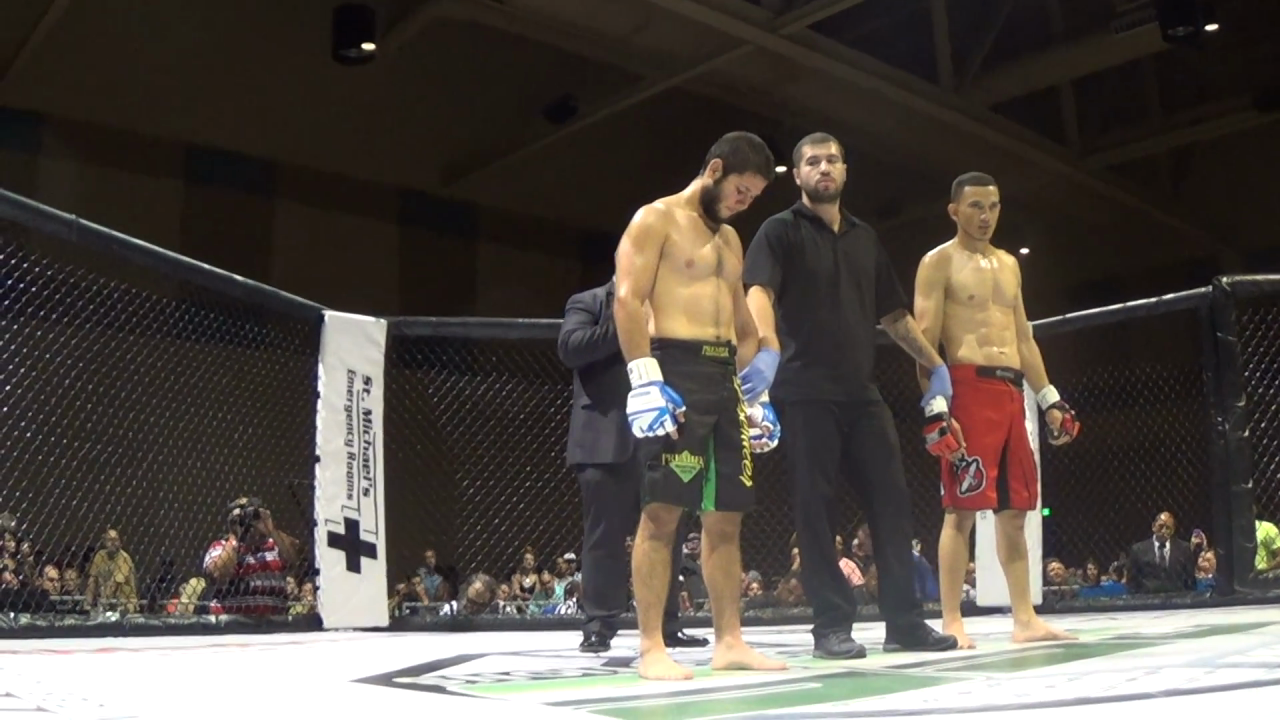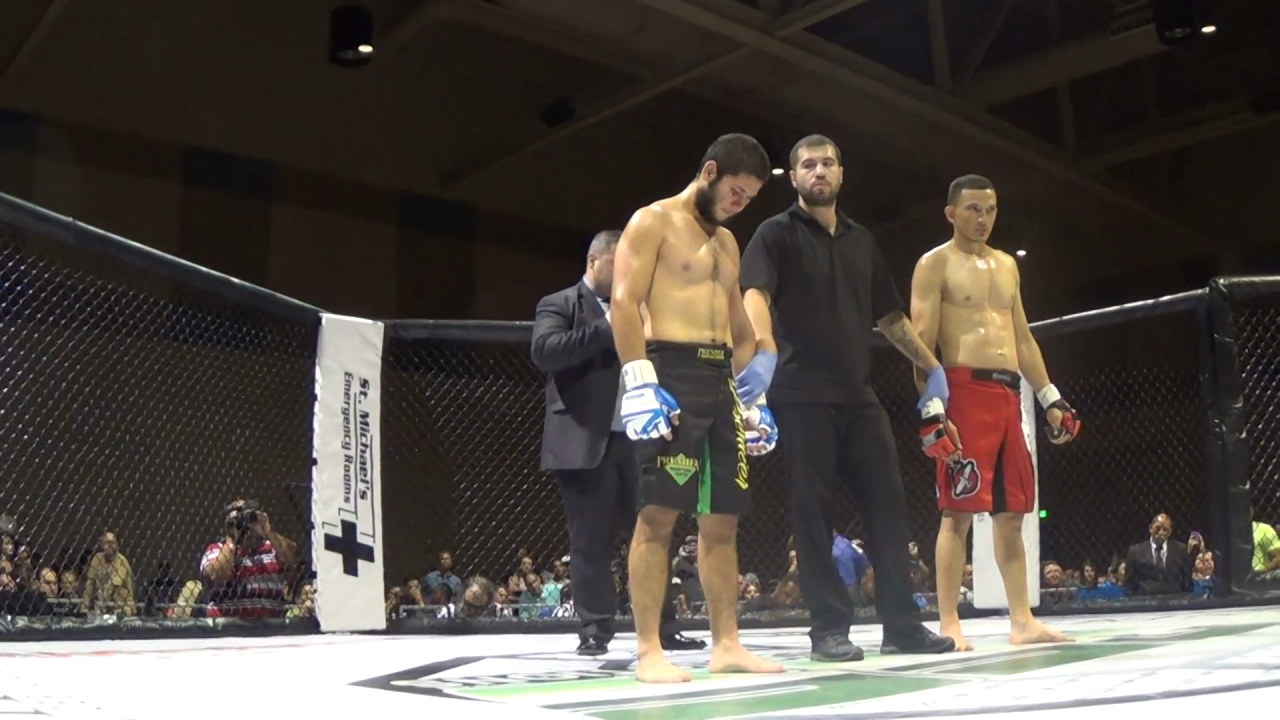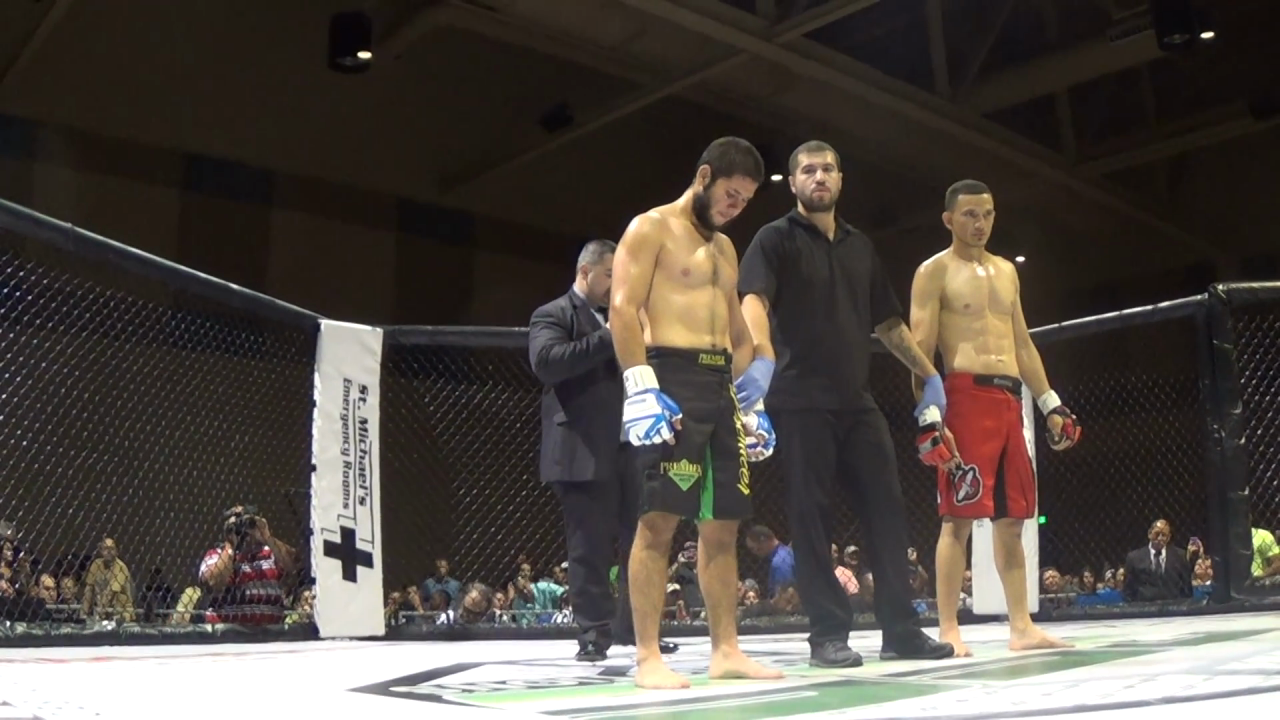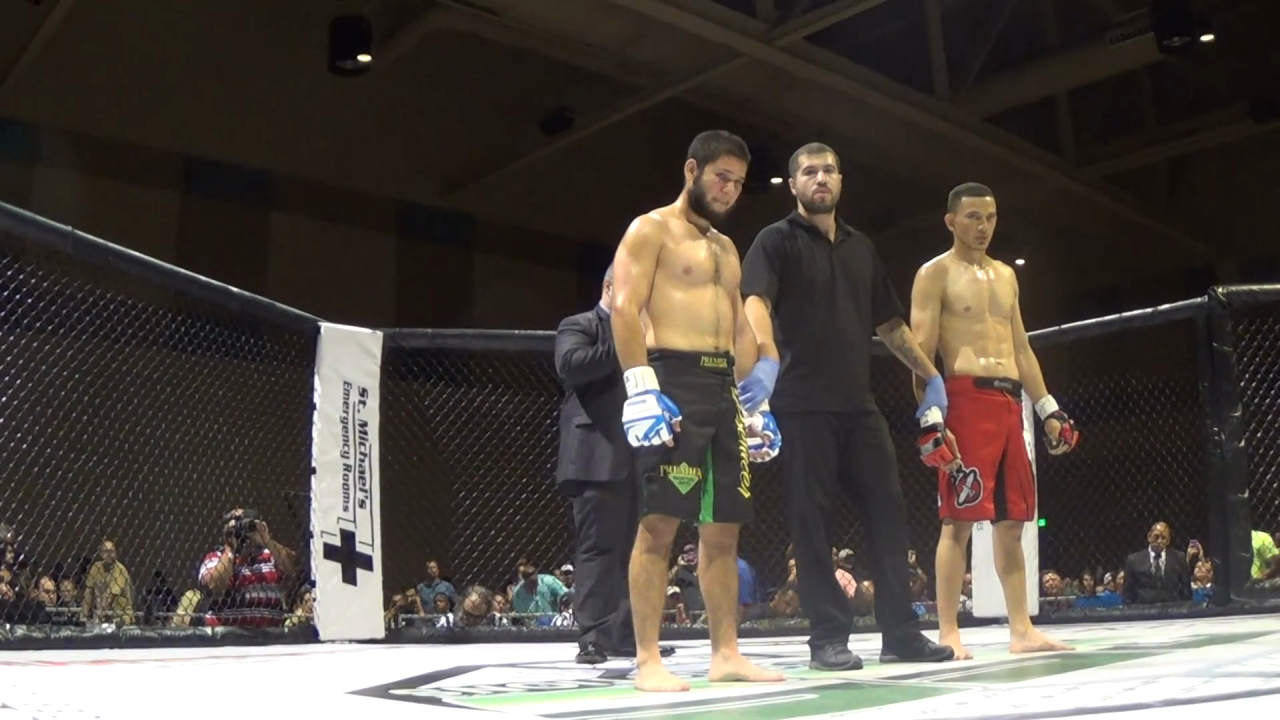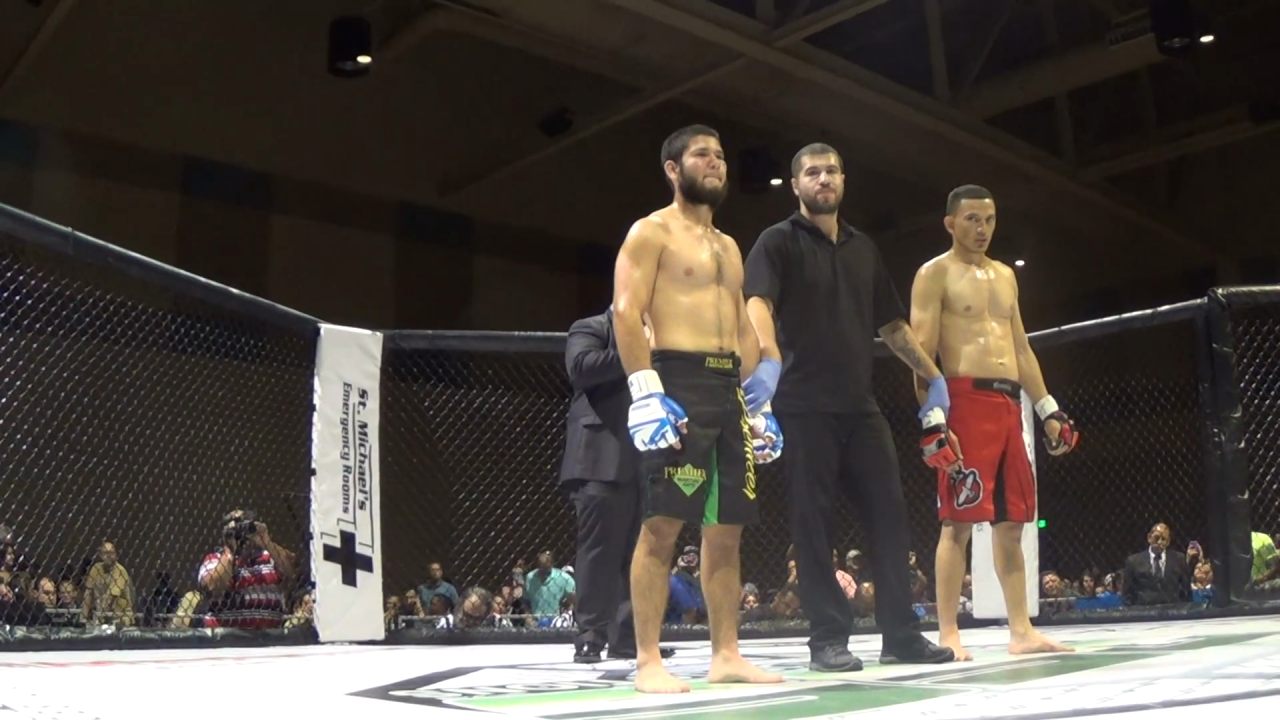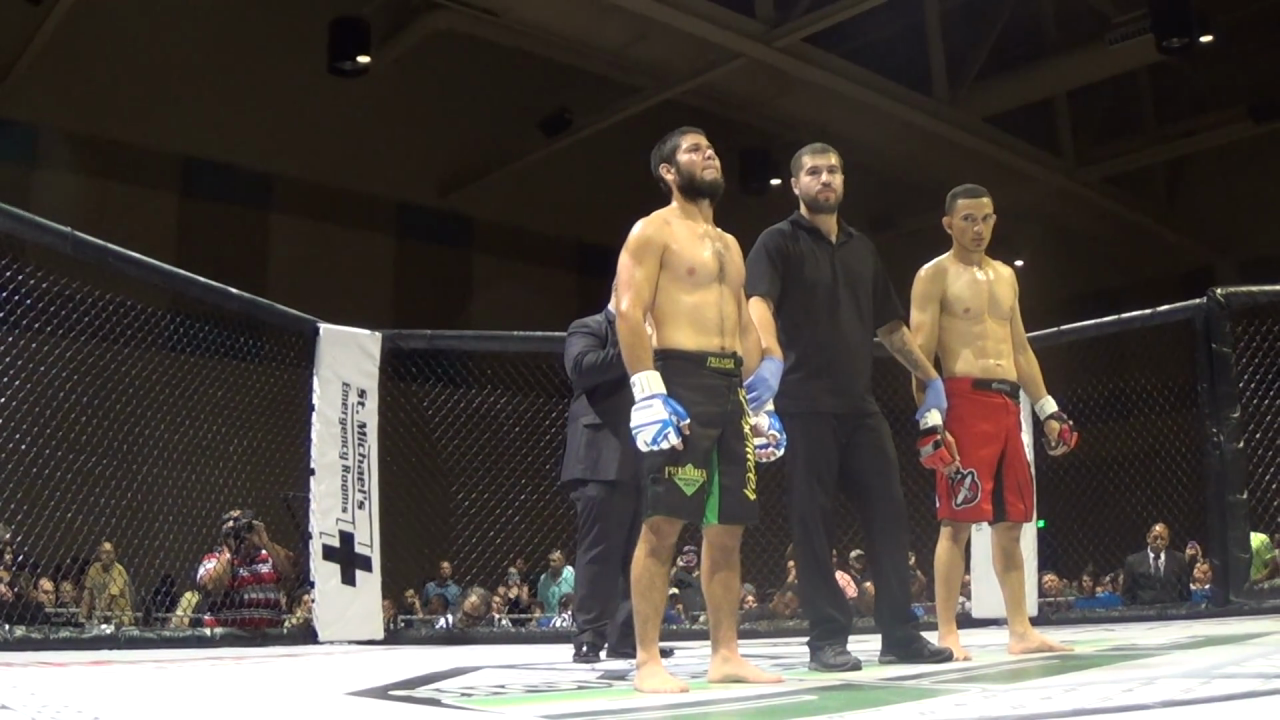
dt=0.5s
person 1, frame 1
left shoulder: (729, 239)
right shoulder: (656, 219)
right elbow: (627, 300)
right wrist: (646, 380)
left hip: (724, 378)
right hip: (675, 369)
left knee: (726, 516)
right knee: (662, 511)
left ankle: (729, 641)
right ankle: (651, 648)
person 1, frame 2
left shoulder: (727, 242)
right shoulder: (653, 222)
right elbow: (624, 302)
right wrist: (641, 383)
left hip: (720, 380)
right hip: (670, 373)
left knee: (722, 518)
right knee: (658, 514)
left ankle: (726, 644)
right ankle: (648, 651)
person 1, frame 3
left shoulder: (724, 247)
right shoulder: (651, 228)
right elbow: (623, 309)
left wrist: (752, 400)
right wrist: (642, 388)
left hip: (719, 385)
right hip: (671, 377)
left knee: (723, 524)
right knee: (659, 519)
left ankle: (725, 650)
right ankle: (648, 657)
person 1, frame 4
left shoulder: (727, 248)
right shoulder: (651, 230)
right elbow: (624, 309)
right wrist: (642, 389)
left hip: (722, 388)
right hip: (673, 380)
left knee: (724, 527)
right knee: (659, 522)
left ankle: (726, 653)
right ankle: (648, 660)
person 1, frame 5
left shoulder: (728, 247)
right shoulder: (651, 232)
right elbow: (626, 314)
right wrist: (647, 392)
left hip: (728, 389)
right hip: (677, 382)
left knee: (726, 528)
right knee: (663, 524)
left ankle: (726, 655)
right ankle: (648, 662)
person 1, frame 6
left shoulder: (730, 244)
right shoulder: (653, 230)
right elbow: (629, 313)
left wrist: (762, 402)
right wrist: (649, 393)
left hip: (730, 389)
right hip: (680, 381)
left knee: (727, 528)
right knee: (663, 524)
left ankle: (725, 654)
right ankle: (647, 661)
person 2, frame 1
left shoulder: (865, 238)
right shoulder: (781, 231)
left elbow: (894, 313)
right elbow: (759, 292)
left wrist: (936, 365)
right wrist: (769, 349)
left hip: (862, 391)
right hip: (805, 391)
left knee: (892, 501)
right knee: (815, 508)
left ankle: (904, 621)
right ankle: (832, 626)
person 2, frame 2
left shoulder: (861, 240)
right shoulder: (777, 233)
left elbow: (890, 316)
right elbow: (755, 295)
left wrist: (933, 367)
right wrist: (765, 352)
left hip: (857, 393)
right hip: (801, 394)
left knee: (888, 503)
right knee: (812, 510)
left ankle: (901, 623)
right ankle: (829, 628)
person 2, frame 3
left shoulder: (860, 246)
right shoulder: (776, 239)
left elbow: (887, 322)
right elbow: (754, 300)
left wrist: (930, 374)
right wrist: (763, 358)
left hip: (856, 399)
right hip: (800, 400)
left knee: (887, 509)
right knee: (811, 516)
left ankle: (900, 629)
right ankle: (828, 634)
person 2, frame 4
left shoulder: (861, 247)
right shoulder: (777, 240)
left elbow: (889, 323)
right elbow: (756, 302)
left wrist: (931, 375)
right wrist: (767, 359)
left hip: (858, 402)
right hip: (802, 403)
left knee: (888, 511)
right knee: (812, 519)
left ankle: (901, 632)
right ankle: (828, 637)
person 2, frame 5
left shoulder: (864, 248)
right shoulder: (780, 241)
left elbow: (892, 324)
right elbow: (758, 303)
left wrist: (934, 376)
right wrist: (769, 359)
left hip: (860, 403)
right hip: (804, 403)
left knee: (890, 512)
right knee: (813, 520)
left ankle: (901, 633)
right ankle: (828, 639)
person 2, frame 6
left shoulder: (862, 249)
right shoulder: (779, 241)
left elbow: (890, 325)
right elbow: (759, 302)
left wrist: (931, 378)
right wrist: (772, 359)
left hip: (859, 403)
right hip: (804, 403)
left knee: (889, 512)
right knee: (812, 520)
left ankle: (900, 633)
right ankle: (827, 638)
person 3, frame 1
left shoulder: (1008, 265)
right shoulder: (939, 262)
right elbow: (926, 341)
left wrist: (1050, 400)
right wrist: (935, 407)
left hip: (1011, 393)
right hip: (968, 389)
left knee: (1014, 511)
right knee: (962, 509)
left ankle: (1025, 619)
right ankle: (952, 622)
person 3, frame 2
left shoulder: (1007, 265)
right shoulder: (935, 264)
left elbow: (1023, 338)
right elbow: (922, 342)
left wrist: (1051, 399)
right wrist: (931, 409)
left hip: (1008, 394)
right hip: (965, 391)
left knee: (1012, 512)
right knee: (959, 511)
left ankle: (1023, 620)
right ankle: (949, 624)
person 3, frame 3
left shoulder: (1006, 271)
right shoulder: (934, 272)
right elbow: (921, 350)
left wrist: (1051, 405)
right wrist: (929, 418)
left hip: (1010, 401)
right hip: (966, 397)
left knee: (1012, 519)
right knee: (959, 517)
left ankle: (1022, 627)
right ankle: (949, 630)
person 3, frame 4
left shoulder: (1005, 276)
right shoulder: (936, 274)
right elbow: (922, 353)
left wrist: (1048, 410)
right wrist: (931, 418)
left hip: (1010, 403)
right hip: (967, 400)
left knee: (1012, 521)
right knee: (959, 520)
left ankle: (1022, 630)
right ankle: (949, 633)
person 3, frame 5
left shoulder: (1005, 276)
right shoulder: (935, 274)
right elbow: (922, 352)
left wrist: (1048, 410)
right wrist: (933, 419)
left hip: (1009, 405)
right hip: (966, 401)
left knee: (1012, 522)
right knee: (959, 522)
left ankle: (1022, 631)
right ankle: (949, 634)
person 3, frame 6
left shoulder: (1005, 276)
right shoulder: (934, 276)
right elbow: (921, 354)
left wrist: (1048, 410)
right wrist: (929, 421)
left hip: (1007, 405)
right hip: (965, 402)
left knee: (1010, 523)
right knee: (957, 521)
left ankle: (1021, 631)
right ankle: (947, 634)
person 4, frame 1
right shoulder: (589, 303)
right elbow: (570, 348)
right hip: (607, 441)
right knee: (604, 537)
left ankle: (666, 627)
right ankle: (598, 628)
person 4, frame 2
right shoulder: (559, 305)
right elbow: (544, 352)
right wrist: (605, 327)
left hip: (637, 439)
right hip: (587, 443)
right knee: (590, 542)
left ankle: (662, 628)
right ankle: (595, 629)
person 4, frame 3
right shoulder: (553, 316)
right elbow: (546, 363)
right wrist: (608, 339)
right hip: (585, 453)
left knee: (638, 540)
right knee: (588, 548)
left ankle: (630, 626)
right ankle: (593, 635)
person 4, frame 4
right shoulder: (579, 326)
right elbow: (570, 366)
left hip: (637, 459)
right hip: (598, 458)
left knee: (635, 550)
right knee: (598, 546)
left ankle: (626, 635)
right ankle: (593, 636)
person 4, frame 5
right shoulder: (590, 328)
right elbow: (581, 367)
left hip: (641, 461)
right hip: (602, 460)
left knee: (636, 552)
right knee: (599, 549)
left ankle: (626, 636)
right ankle: (590, 637)
person 4, frame 6
right shoulder: (588, 328)
right elbow: (581, 367)
left hip: (639, 462)
right hip: (603, 459)
left knee: (635, 552)
right knee: (599, 549)
left ankle: (626, 636)
right ankle: (590, 637)
